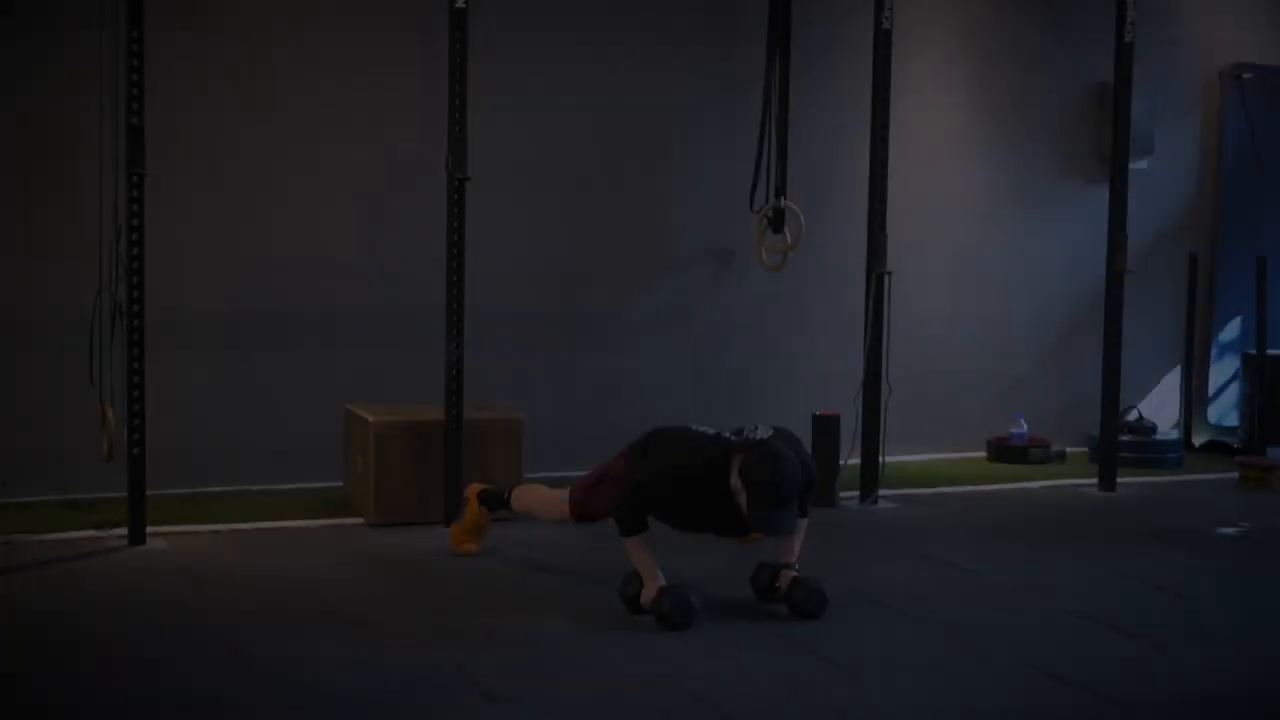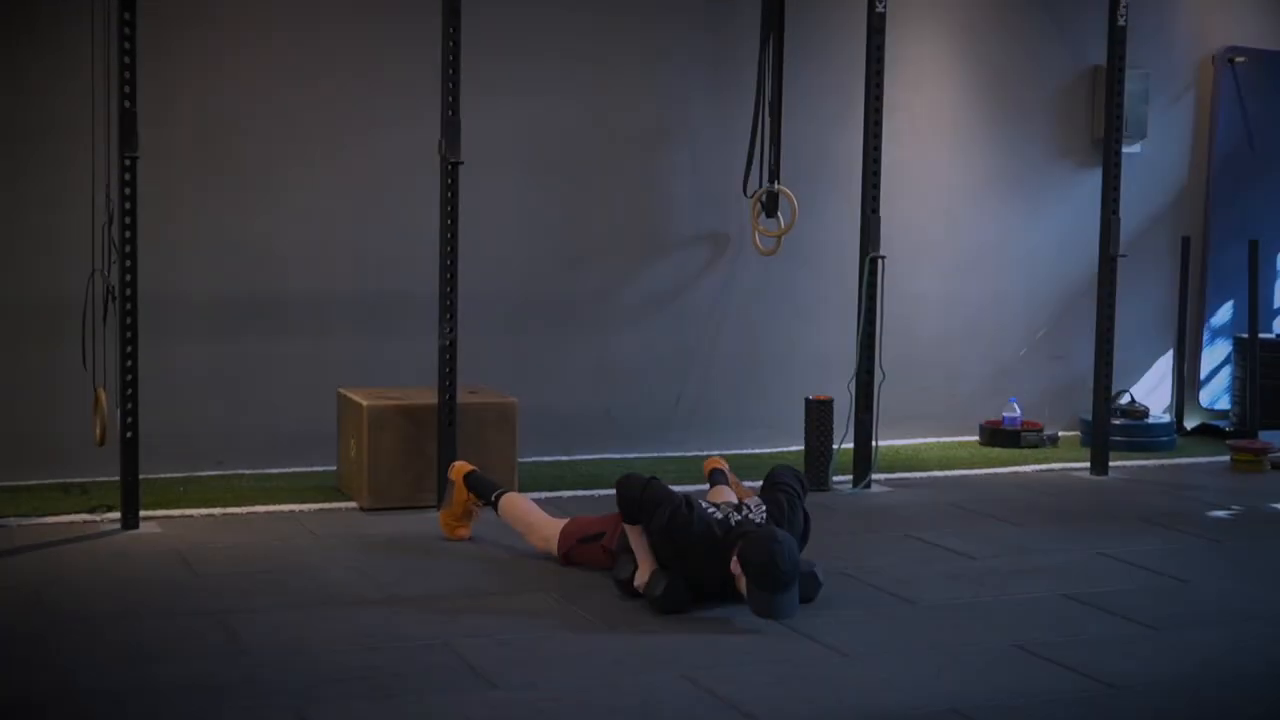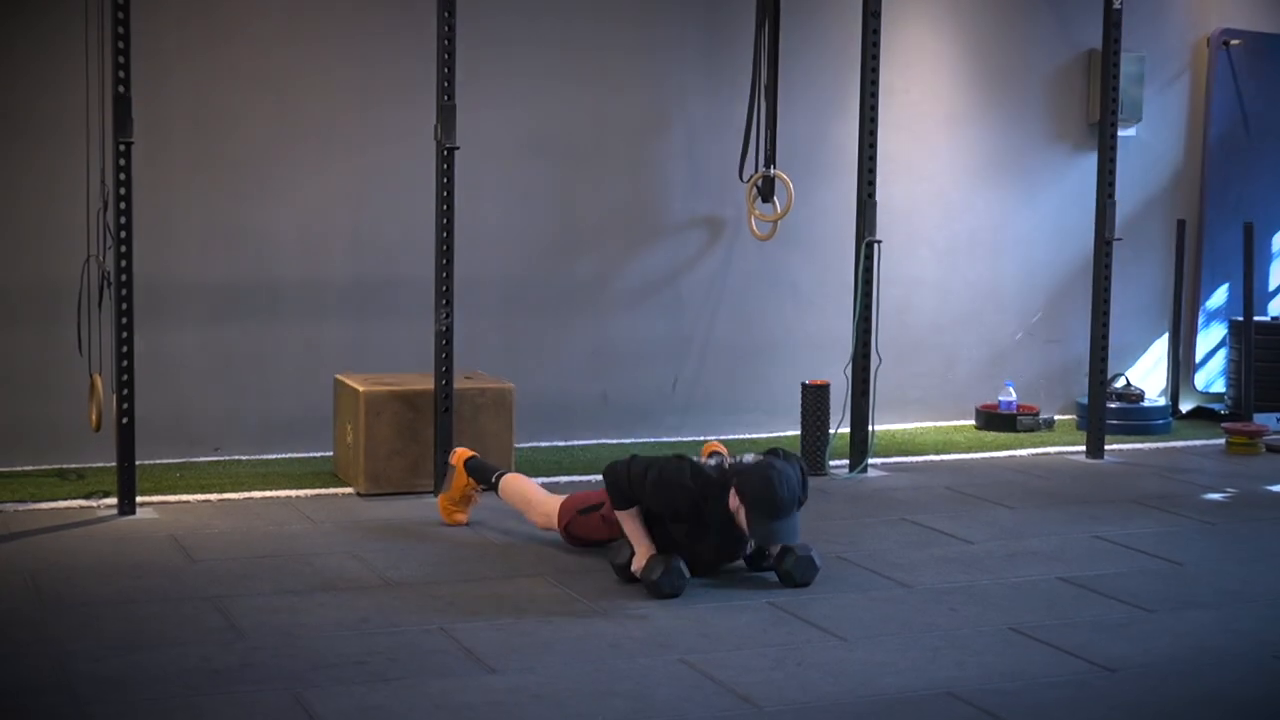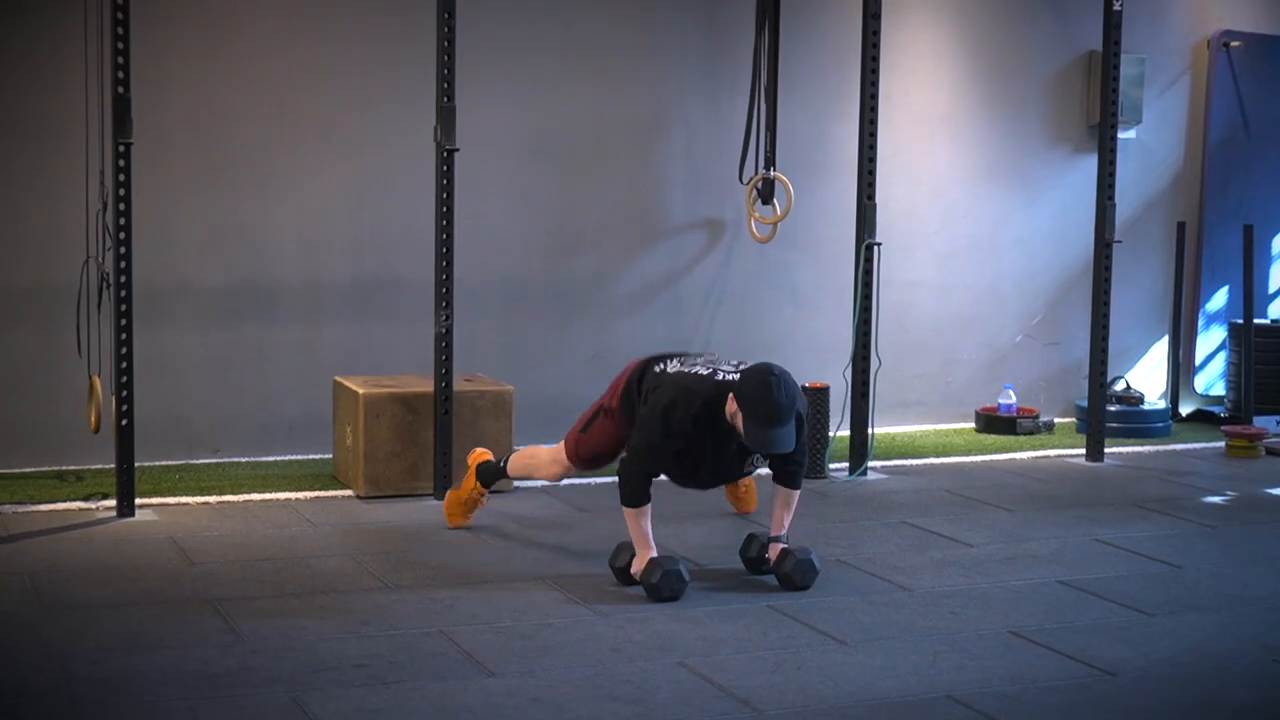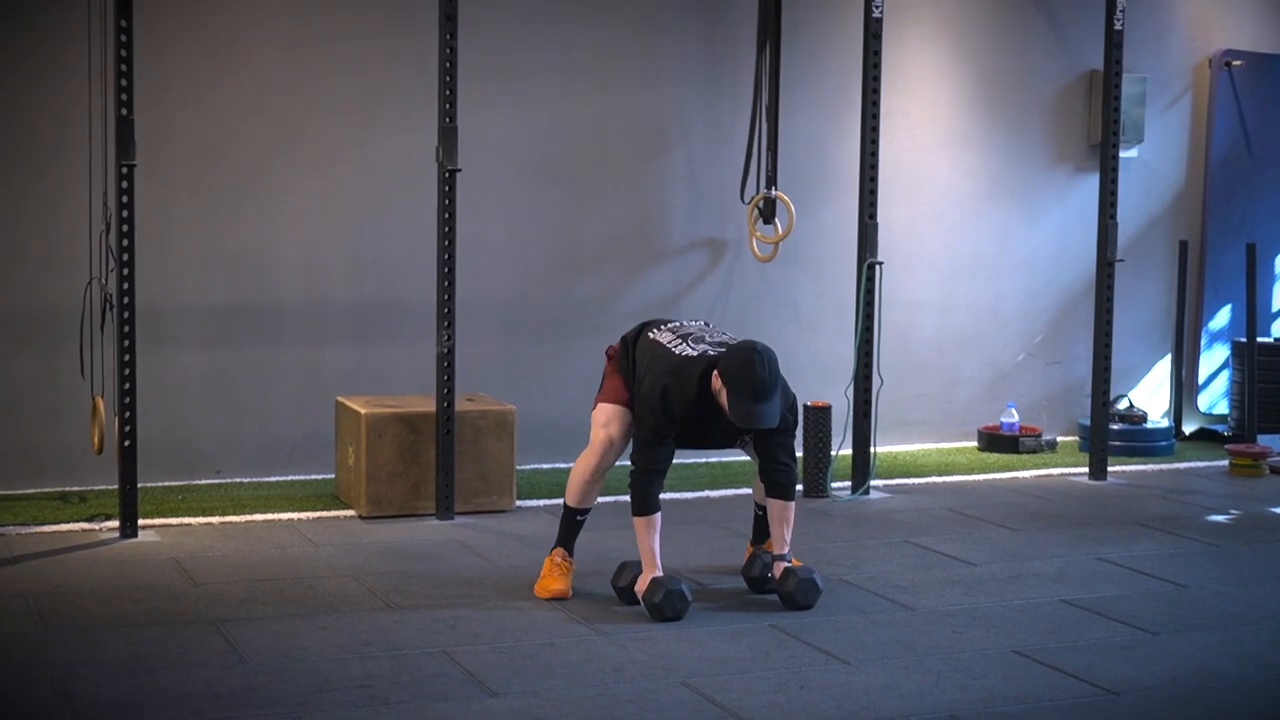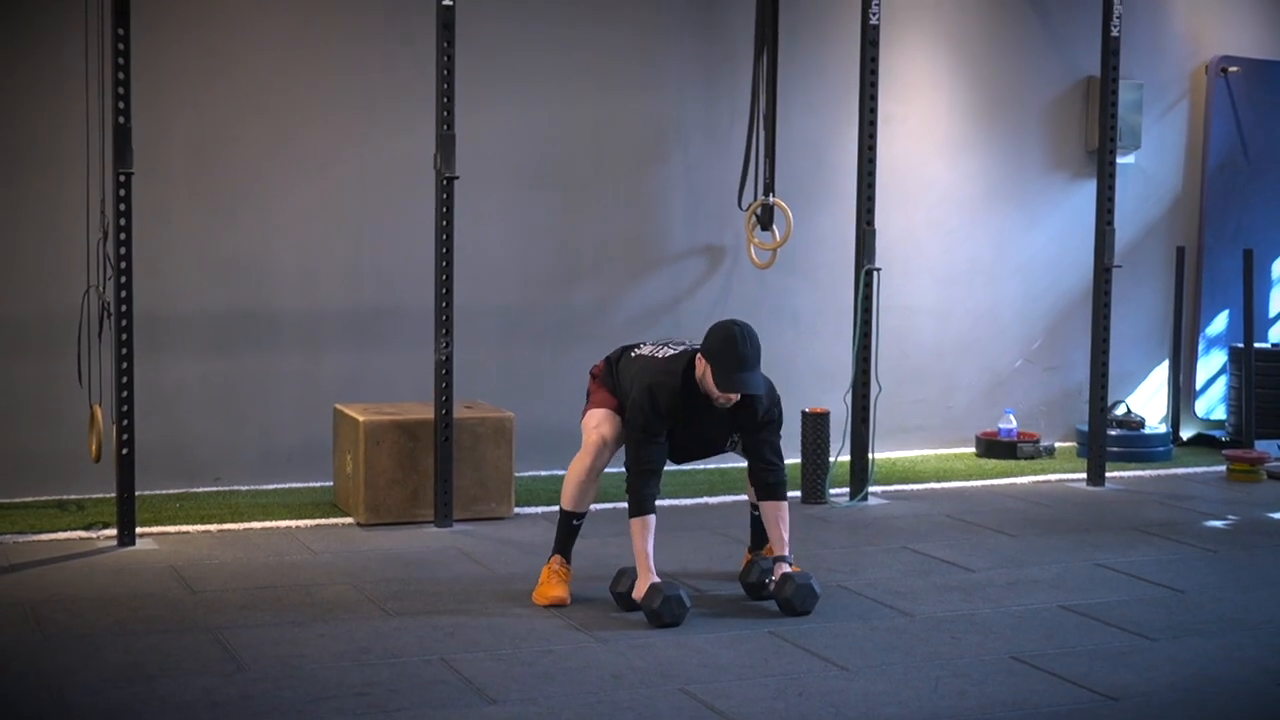
dt=0.3s
person 1, frame 1
left shoulder: (795, 466)
right shoulder: (685, 465)
left elbow: (799, 511)
right elbow: (628, 514)
left wrist: (788, 566)
right wrist: (652, 579)
right hip: (655, 450)
right knee: (557, 506)
right ankle: (483, 500)
person 1, frame 2
left shoulder: (787, 528)
right shoulder: (692, 533)
left elbow: (785, 477)
right elbow: (628, 489)
right wrist: (646, 565)
right hip: (642, 530)
right knee: (545, 534)
left ankle: (718, 475)
right ankle: (471, 481)
person 1, frame 3
left shoulder: (789, 480)
right shoulder: (690, 485)
left elbow: (783, 463)
right elbow: (616, 477)
left wrist: (774, 536)
right wrist: (644, 550)
right hip: (639, 508)
right knee: (549, 511)
left ankle: (715, 457)
right ankle: (470, 468)
person 1, frame 4
left shoulder: (787, 410)
right shoulder: (683, 402)
left elbow: (791, 471)
right elbow: (634, 473)
left wrist: (778, 539)
right wrist: (644, 551)
right hip: (640, 390)
right knee: (559, 464)
left ankle: (732, 470)
right ankle: (485, 471)
person 1, frame 5
left shoulder: (776, 396)
right shoulder: (669, 387)
left elbow: (781, 475)
right elbow: (647, 477)
left wrist: (783, 558)
right wrist: (651, 570)
right hip: (634, 362)
left knee: (775, 456)
right knee: (605, 444)
left ankle: (761, 546)
right ankle: (561, 554)
person 1, frame 6
left shoulder: (760, 396)
right shoulder: (656, 387)
left elbow: (770, 474)
right elbow: (643, 480)
left wrist: (783, 560)
right wrist: (646, 574)
right hip: (619, 386)
left knee: (766, 454)
right knee: (597, 445)
left ankle: (761, 552)
right ankle: (558, 562)
